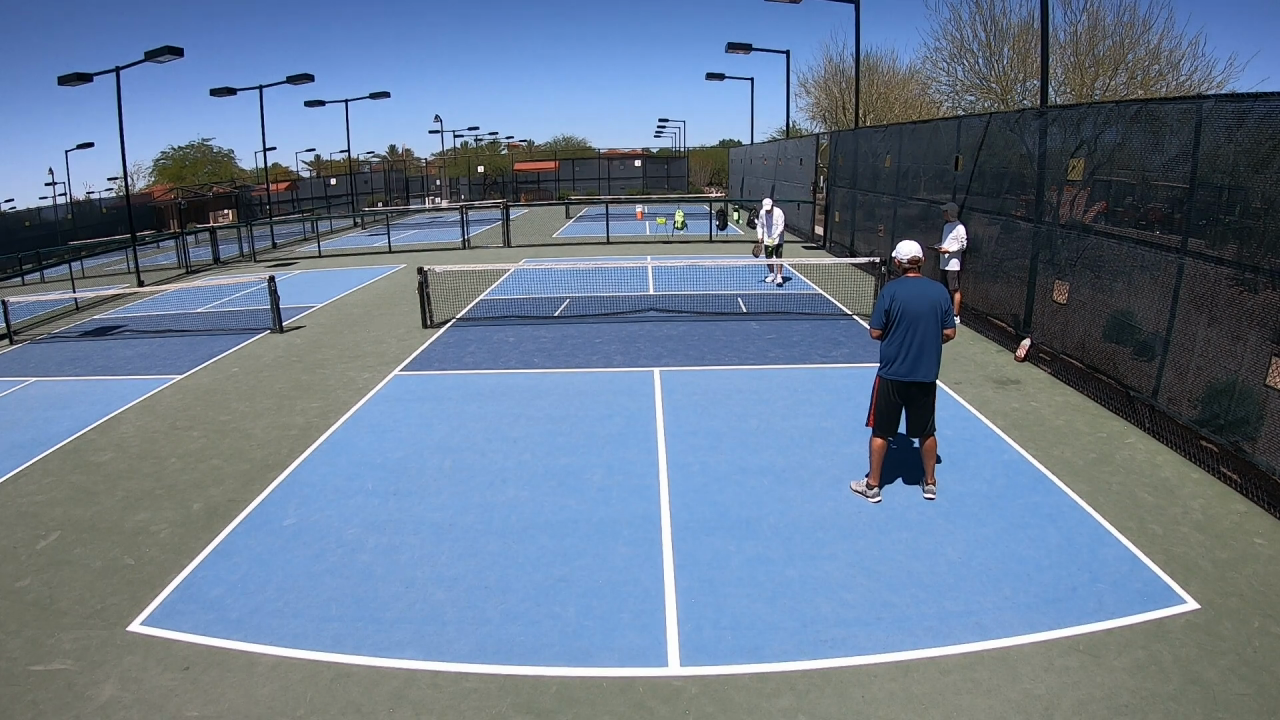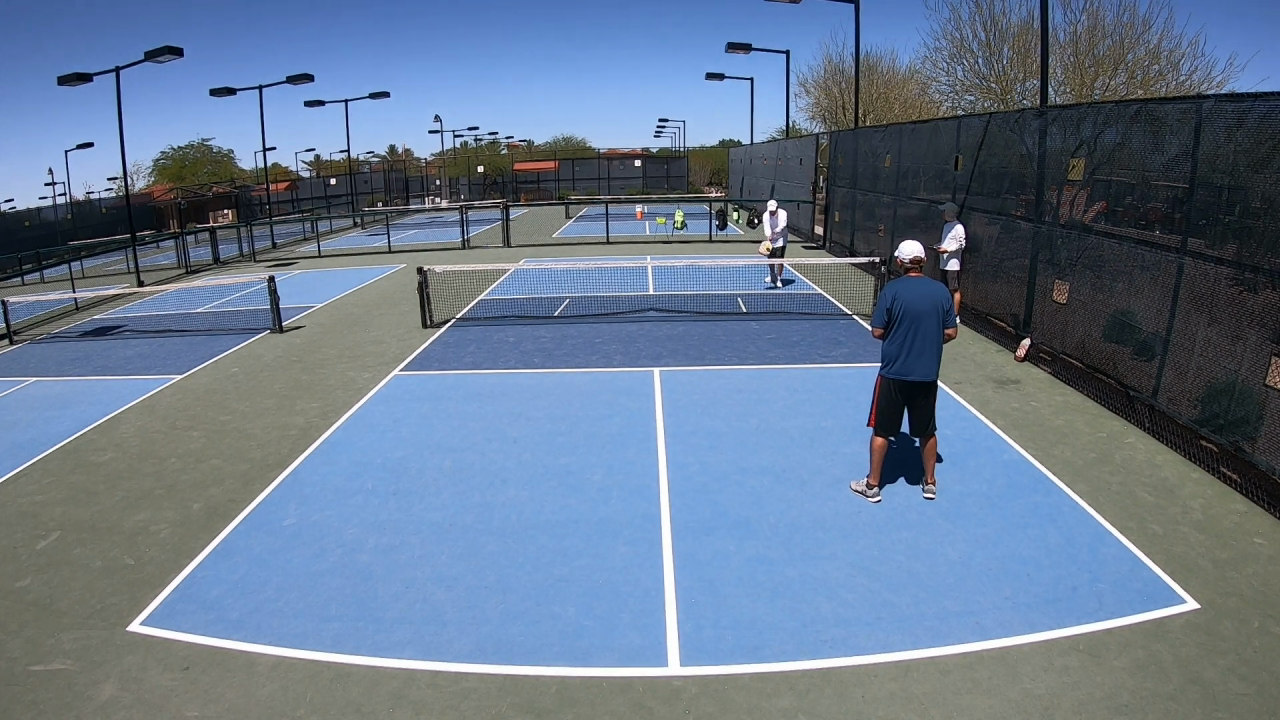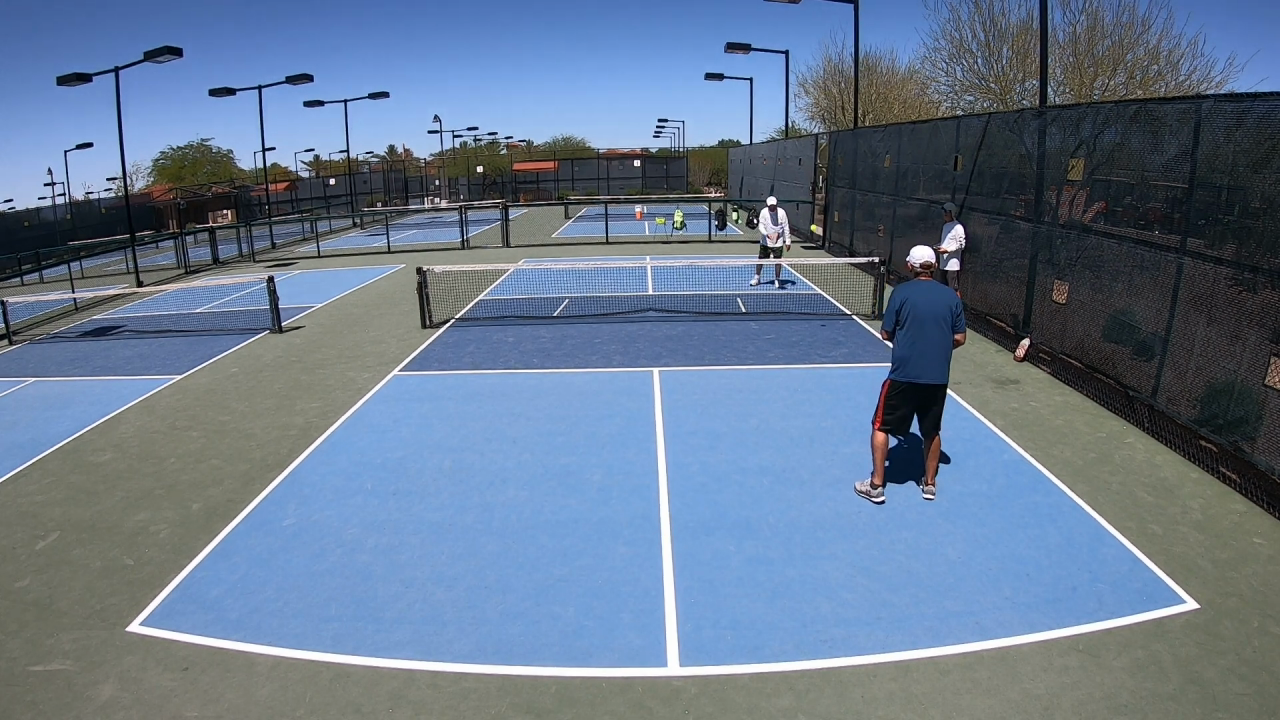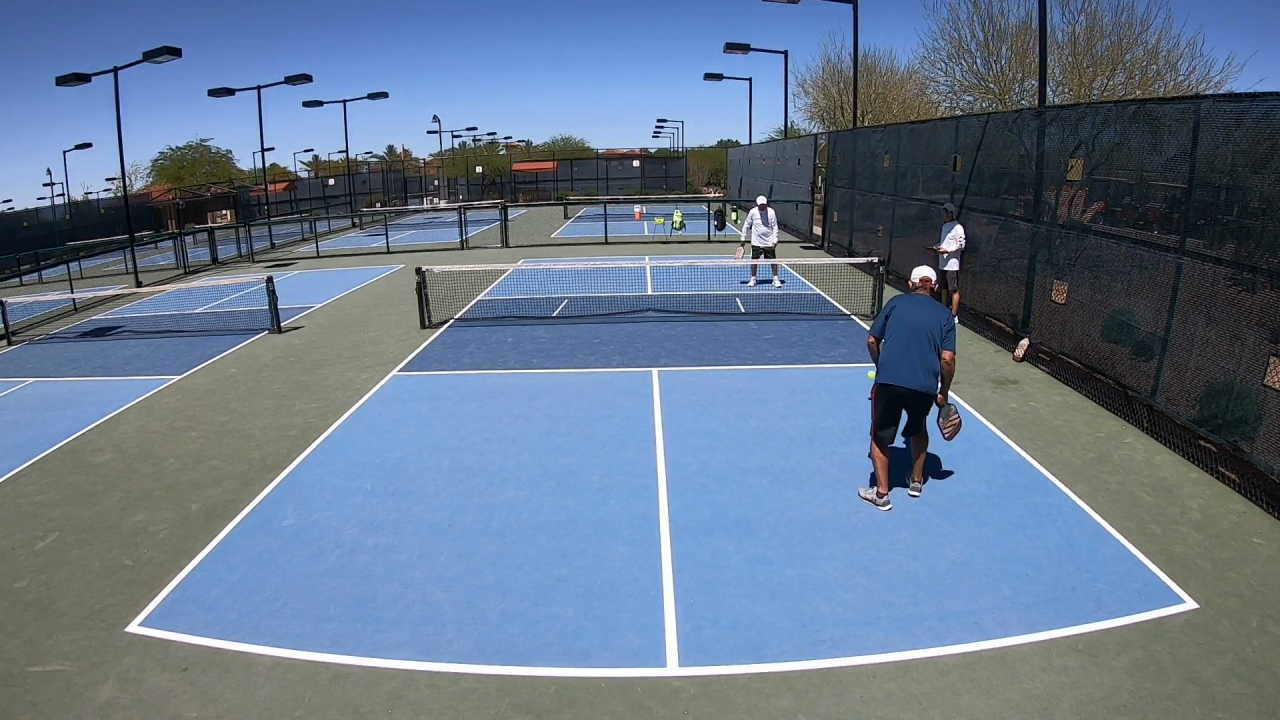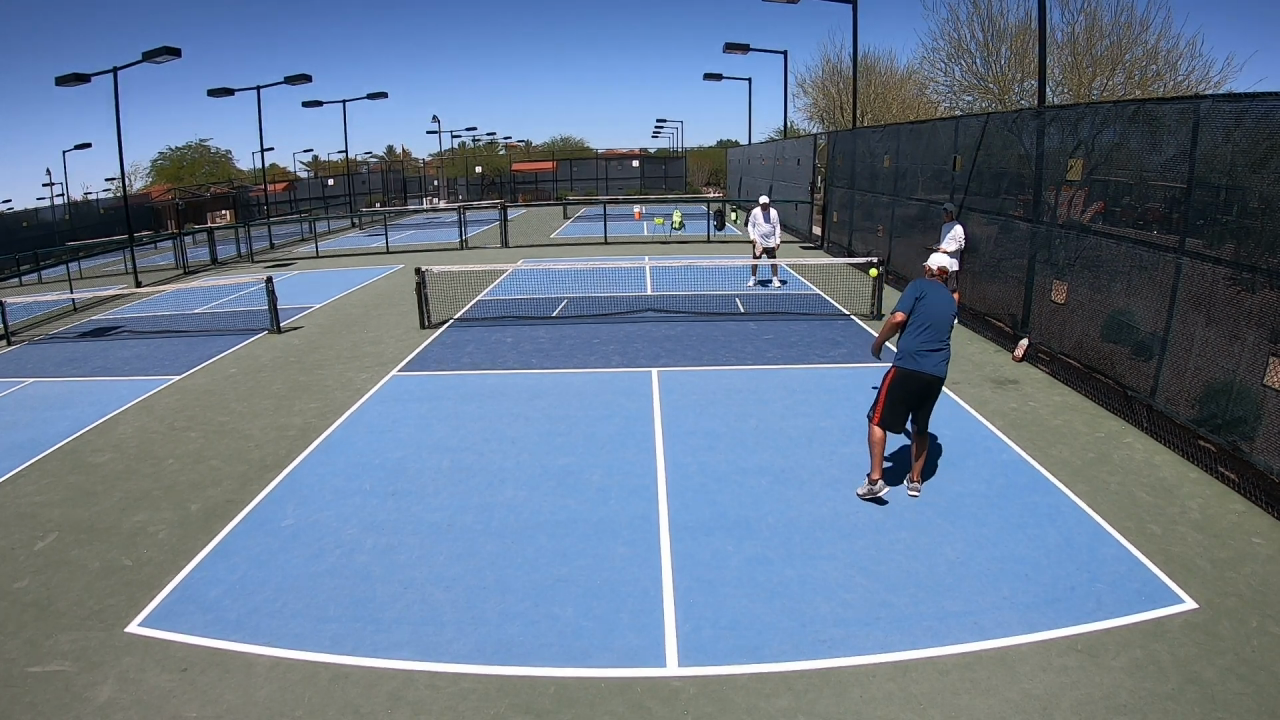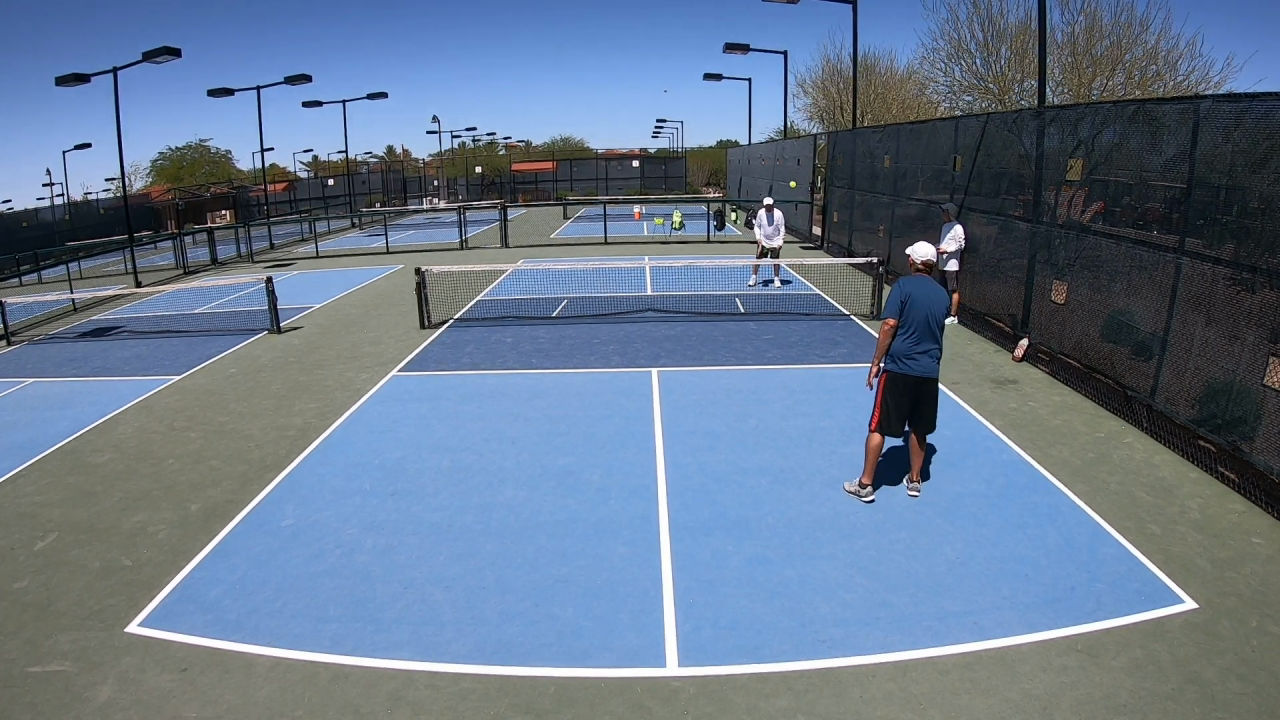
dt=0.5s
person 1, frame 1
left shoulder: (891, 290)
right shoulder: (940, 292)
left elbow: (875, 333)
right elbow: (949, 333)
left hip: (892, 374)
right hip: (926, 375)
left knee: (881, 431)
right knee: (926, 432)
left ankle: (872, 485)
right ankle: (930, 483)
person 1, frame 2
left shoulder: (892, 289)
right shoulder: (941, 291)
left elbow: (877, 331)
right elbow: (950, 333)
left hip: (894, 373)
right hip: (927, 375)
left knee: (882, 430)
right knee: (927, 431)
left ankle: (872, 484)
right ankle: (930, 482)
person 1, frame 3
left shoulder: (902, 292)
right shoulder: (951, 296)
left elbow: (886, 334)
right elbow: (959, 339)
left hip: (903, 375)
right hip: (938, 377)
left knee: (881, 427)
right knee: (931, 431)
left ankle: (876, 485)
right ankle: (929, 483)
person 1, frame 4
left shoulder: (896, 303)
right shoulder: (944, 314)
left elbow: (872, 341)
right elbow: (947, 359)
left wrist: (881, 368)
right wrist: (944, 392)
left hip: (888, 381)
right hip: (925, 386)
left knee: (879, 437)
right knee: (918, 429)
left ankle: (882, 493)
right ankle: (916, 481)
person 1, frame 5
left shoulder: (919, 285)
right shoulder: (950, 300)
left elbow: (898, 319)
left wrist: (878, 342)
left hip: (909, 366)
right hip: (937, 372)
left knee: (877, 420)
right knee: (920, 427)
left ankle: (875, 480)
right ankle: (915, 481)
person 1, frame 6
left shoulder: (904, 285)
right shoulder: (942, 294)
left elbow: (890, 325)
left wrist: (876, 362)
left hip: (899, 369)
right hip: (929, 372)
left knee: (878, 427)
right knee: (918, 428)
left ankle: (865, 484)
right ankle: (914, 480)
